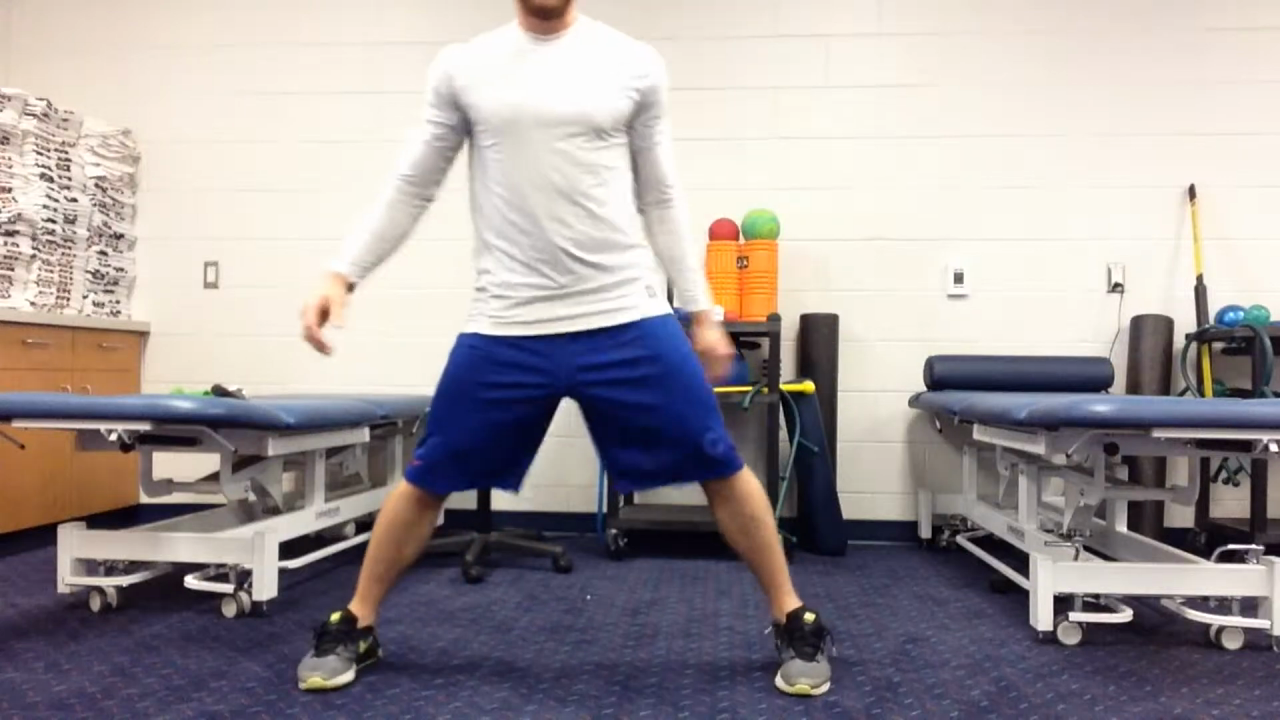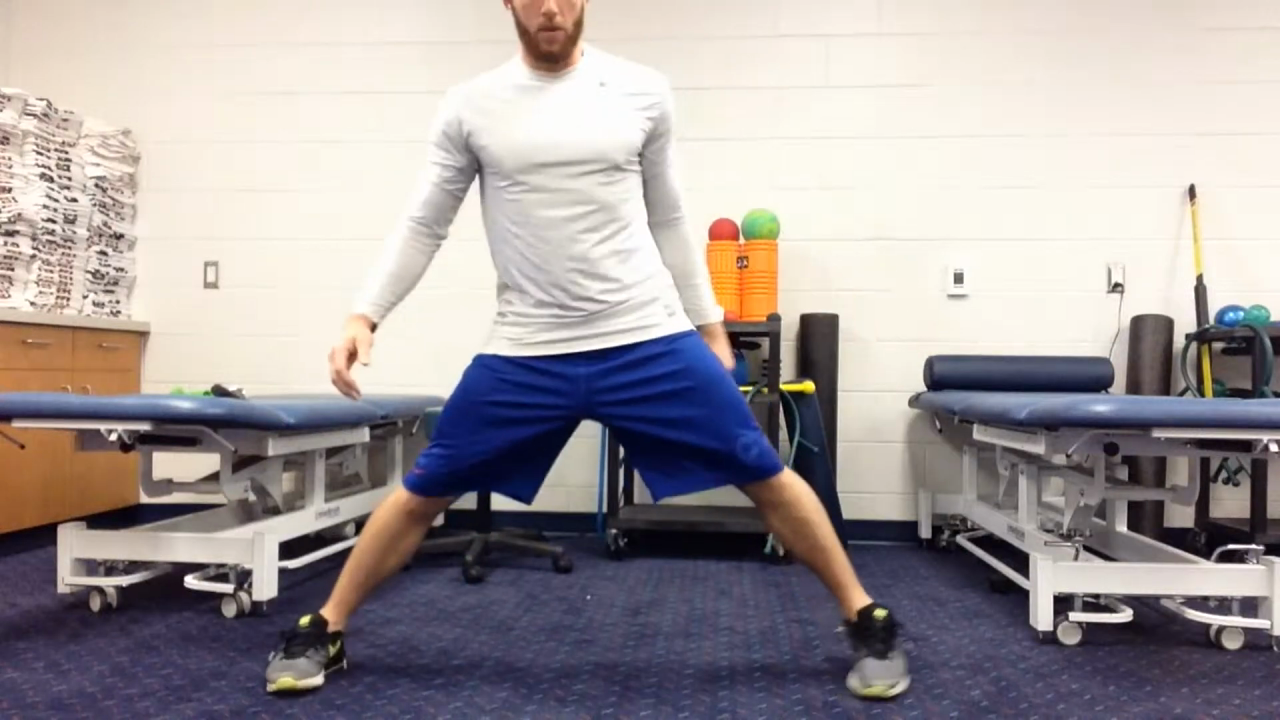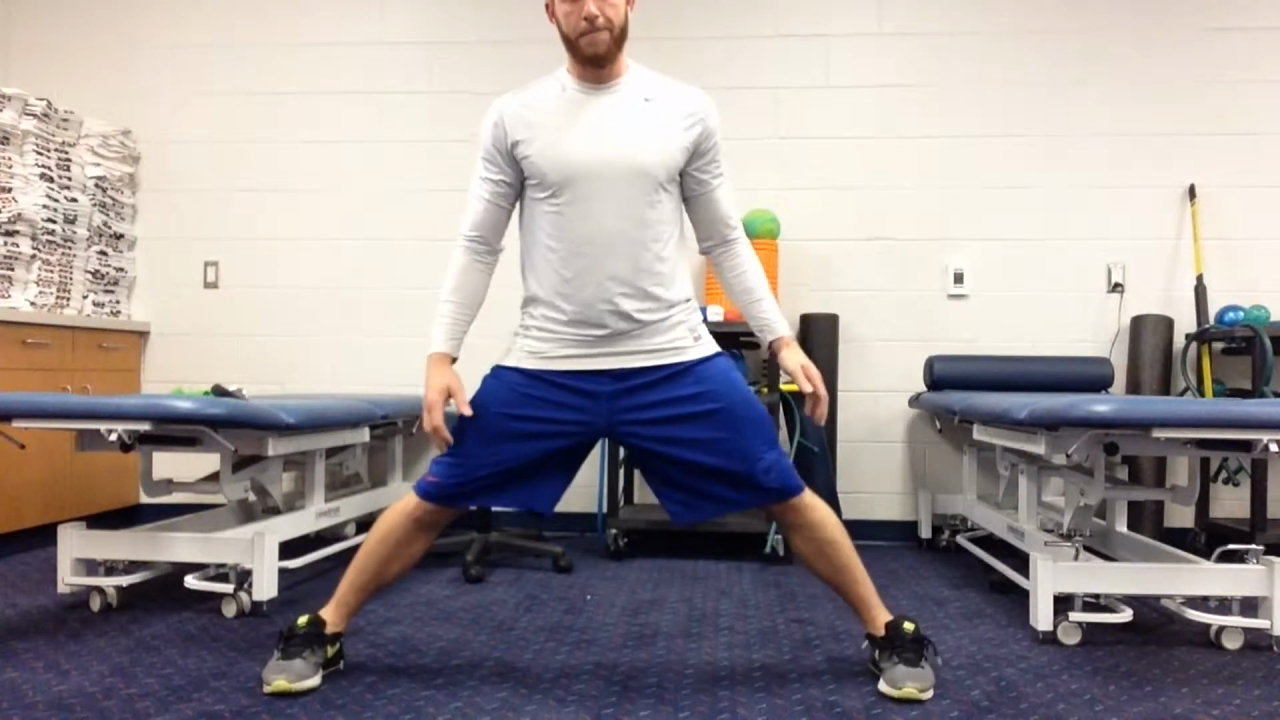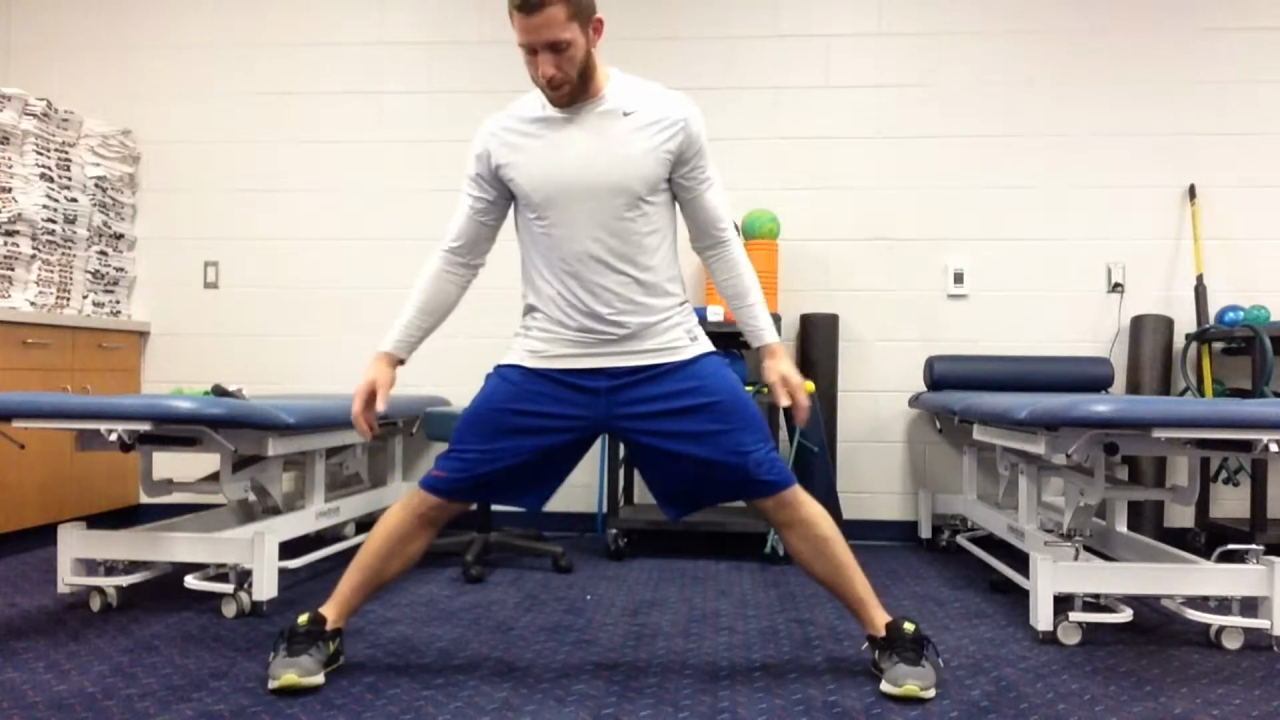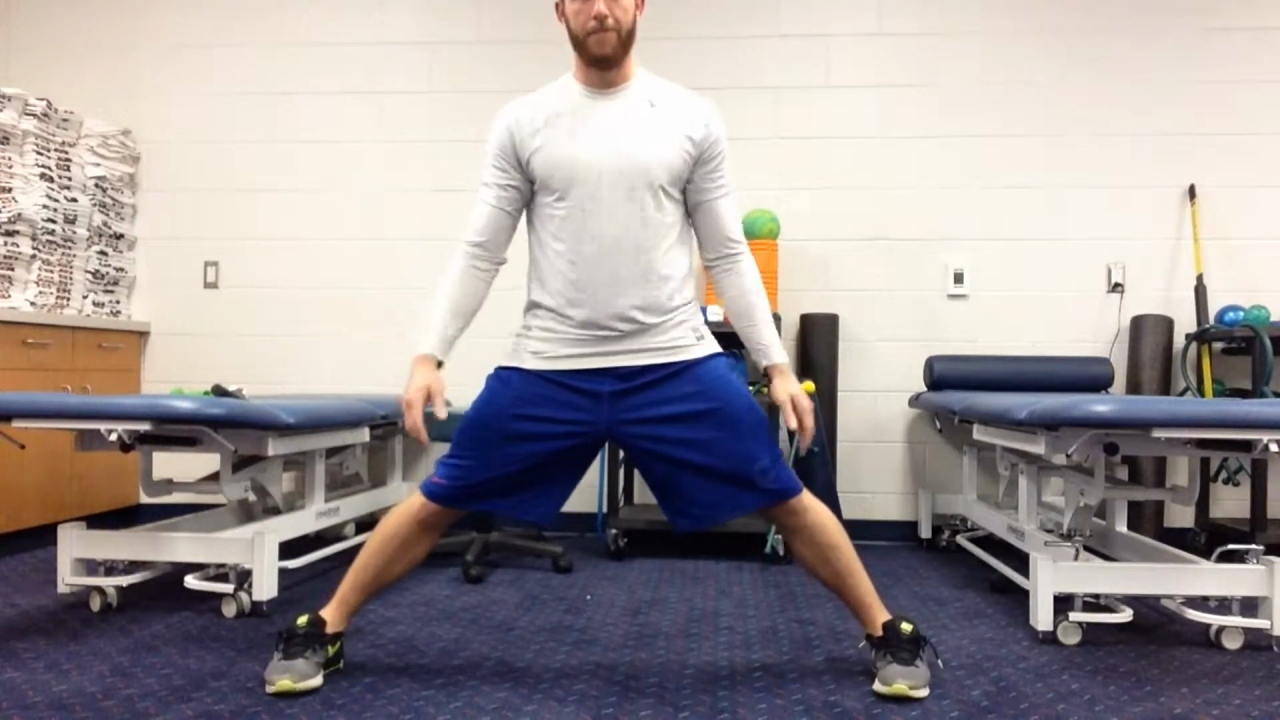
dt=1s
person 1, frame 1
left shoulder: (633, 65)
right shoulder: (461, 67)
left elbow: (658, 200)
right elbow: (410, 188)
left wrist: (701, 310)
right wrist: (341, 275)
left hip: (627, 320)
right hip: (505, 329)
left knee: (722, 468)
right knee: (428, 480)
left ankle: (796, 623)
right ankle: (353, 628)
person 1, frame 2
left shoulder: (642, 92)
right shoulder: (471, 106)
left elbow: (668, 220)
right elbow: (423, 226)
left wrist: (710, 324)
right wrist: (364, 316)
left hip: (649, 341)
right hip: (525, 354)
left knee: (764, 474)
right knee: (424, 491)
left ankle: (865, 621)
right ankle: (323, 630)
person 1, frame 3
left shoulder: (686, 109)
right shoulder: (514, 117)
left elbow: (724, 240)
right elbow: (477, 247)
left wrist: (782, 338)
right wrist: (440, 354)
left hip: (675, 365)
right hip: (544, 371)
left knee: (786, 498)
right knee: (433, 502)
left ankle: (889, 635)
right ankle: (321, 632)
person 1, frame 4
left shoulder: (670, 117)
right shoulder: (501, 137)
left elbow: (717, 242)
right elbow: (458, 258)
left wrist: (769, 344)
right wrist: (391, 352)
left hip: (668, 362)
right hip: (546, 369)
left knee: (777, 493)
right knee: (434, 497)
left ankle: (888, 635)
right ankle: (321, 629)
person 1, frame 5
left shoulder: (692, 117)
right shoulder: (522, 121)
left elbow: (725, 255)
right elbow: (481, 254)
left wrist: (776, 364)
right wrist: (430, 355)
left hip: (676, 365)
right hip: (548, 370)
left knee: (782, 499)
right knee: (439, 502)
left ankle: (888, 634)
right ankle: (322, 631)
